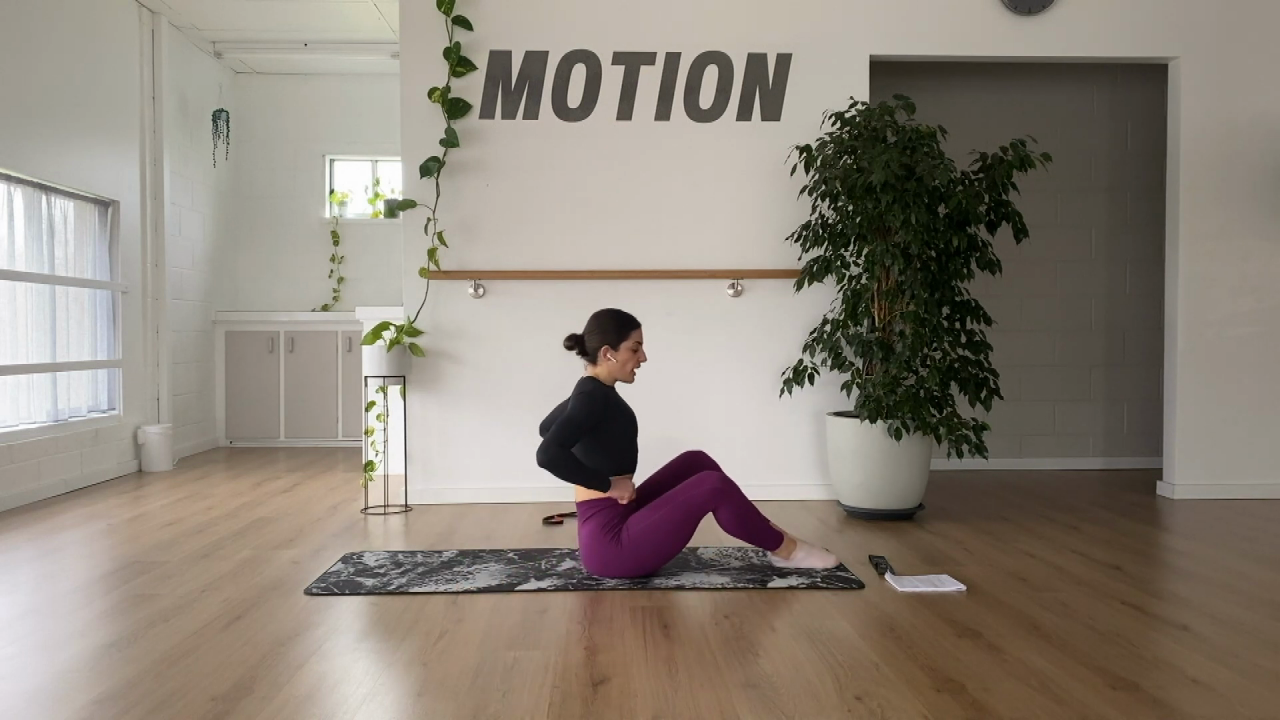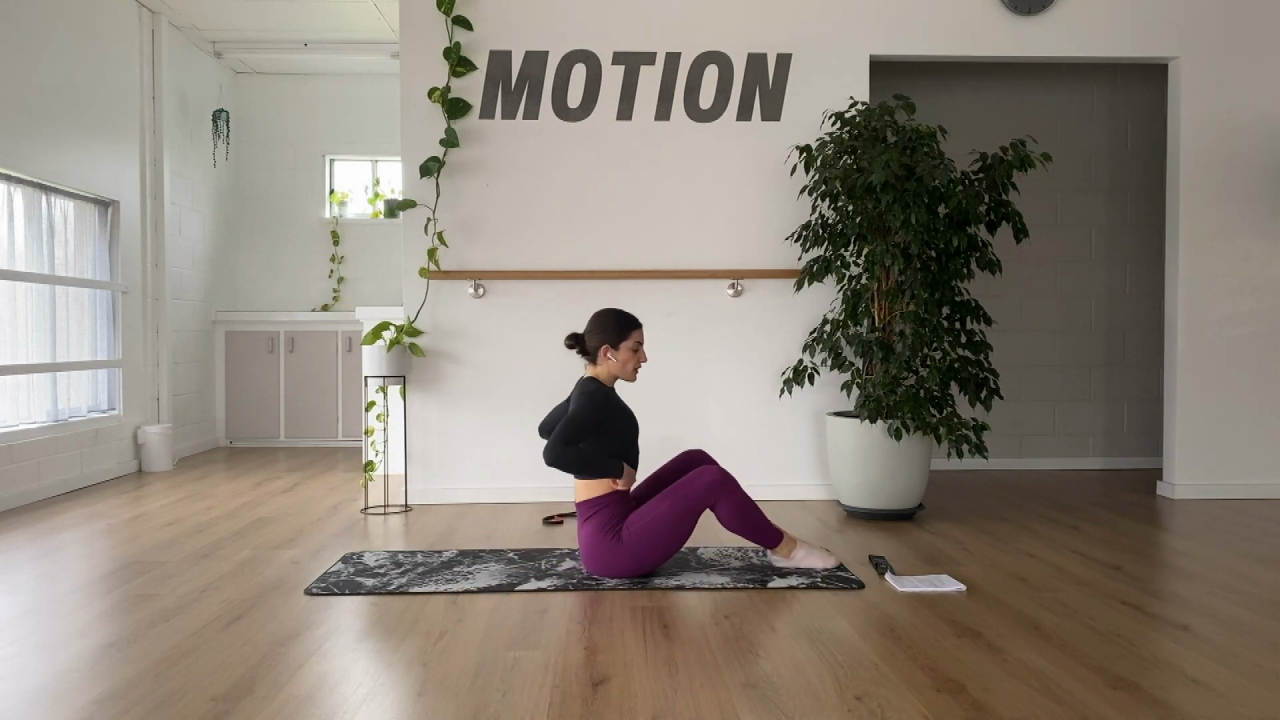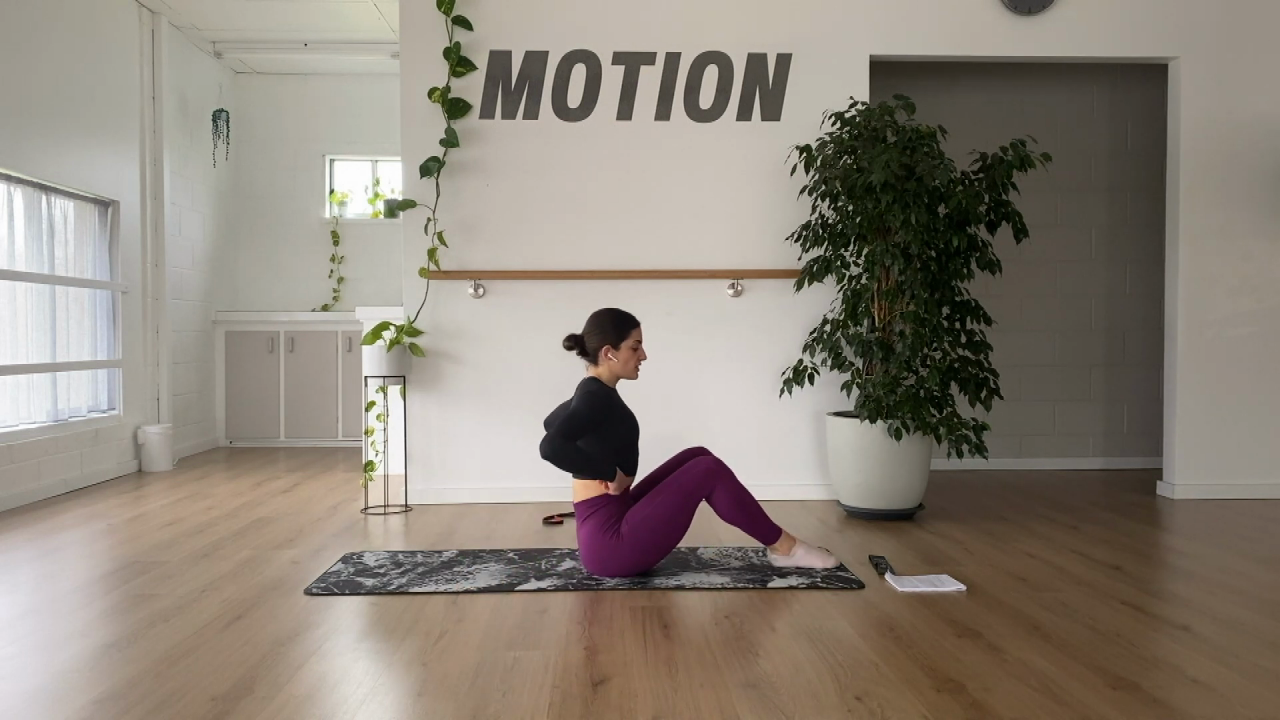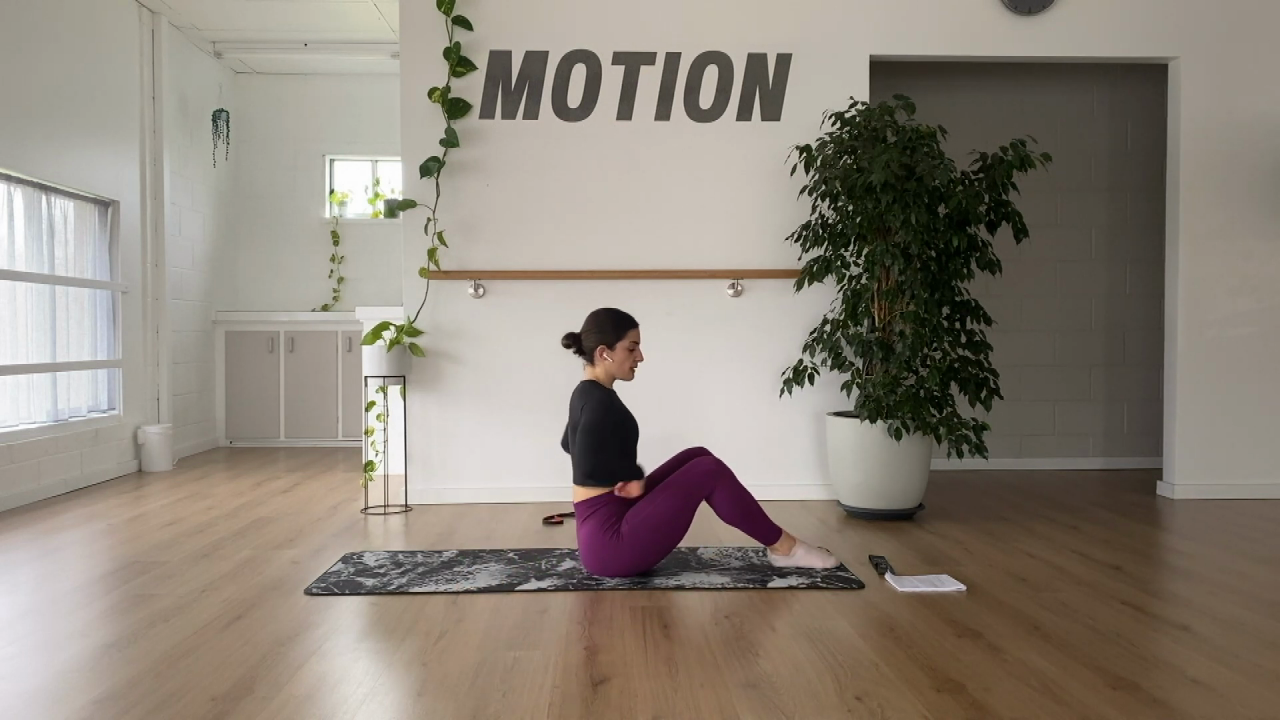
dt=0.4s
person 1, frame 1
left shoulder: (593, 391)
right shoulder: (593, 397)
left elbow: (547, 428)
right elbow: (548, 454)
right wrist: (608, 484)
left hip: (621, 522)
right hip: (610, 543)
left knee: (696, 462)
right knee: (714, 486)
left ankle: (769, 532)
right ankle: (784, 548)
person 1, frame 2
left shoulder: (590, 390)
right shoulder: (594, 397)
left elbow: (546, 429)
right elbow: (554, 453)
right wrist: (618, 468)
left hip: (616, 523)
right hip: (610, 544)
left knee: (695, 461)
right knee: (712, 480)
left ankle: (770, 534)
right ankle: (783, 548)
person 1, frame 3
left shoulder: (594, 391)
right shoulder: (596, 397)
left elbow: (551, 423)
right elbow: (551, 447)
right wrist: (609, 472)
left hip: (612, 524)
right hip: (610, 543)
left knee: (697, 457)
right knee: (708, 470)
left ankle: (774, 537)
right ankle: (783, 546)
person 1, frame 4
left shoulder: (589, 393)
right shoulder: (598, 399)
left elbow: (570, 443)
right elbow: (586, 465)
right wrist: (633, 473)
left hip: (608, 528)
right hip: (610, 543)
left knee: (698, 457)
right knee: (708, 472)
left ankle: (777, 541)
right ankle: (784, 547)
